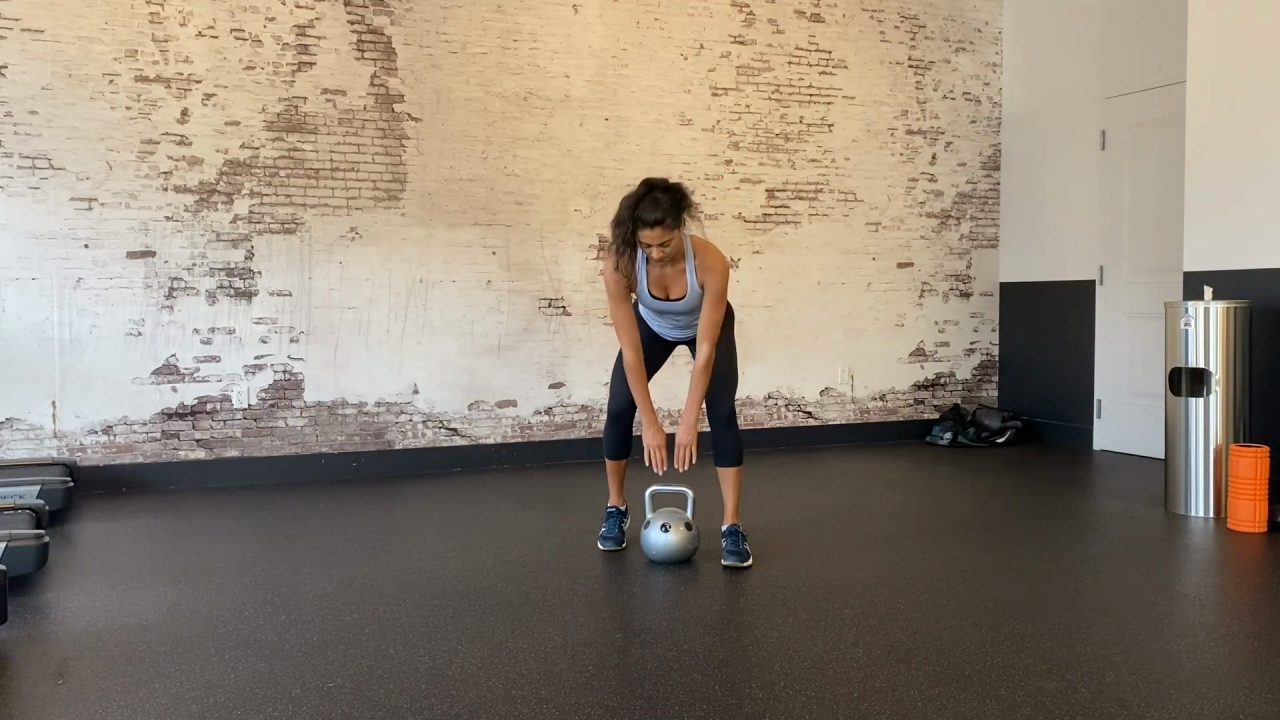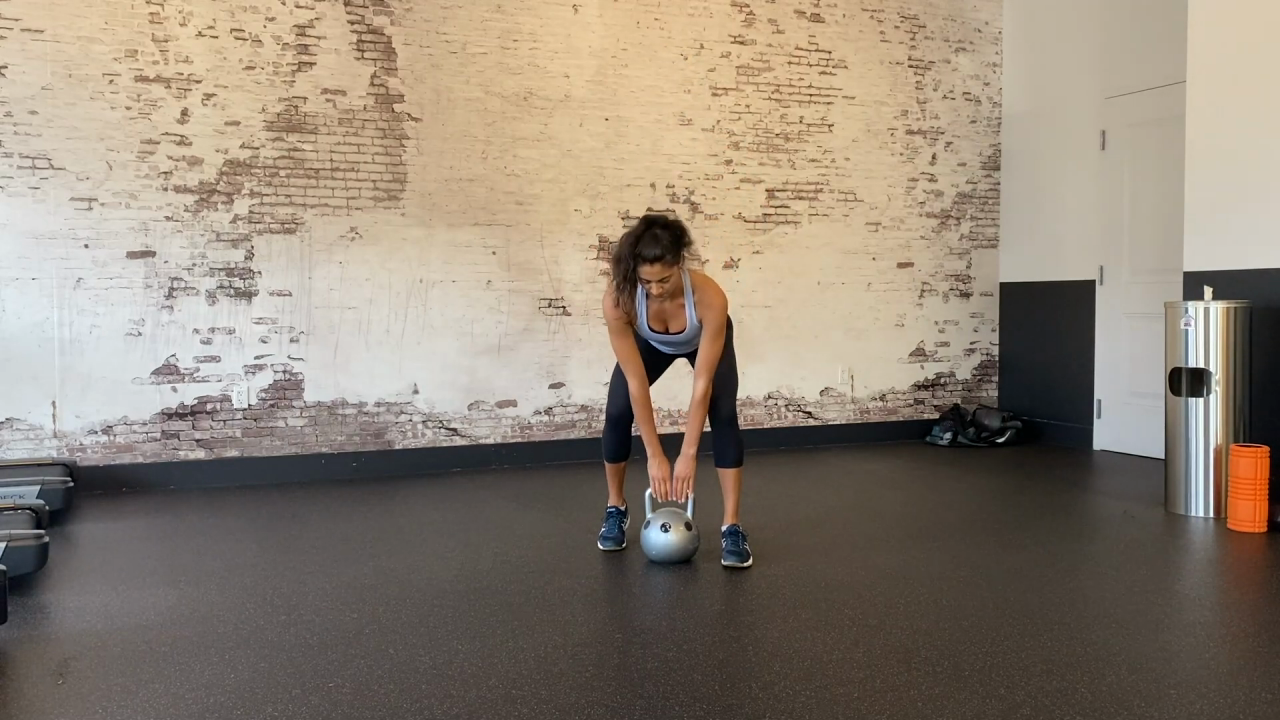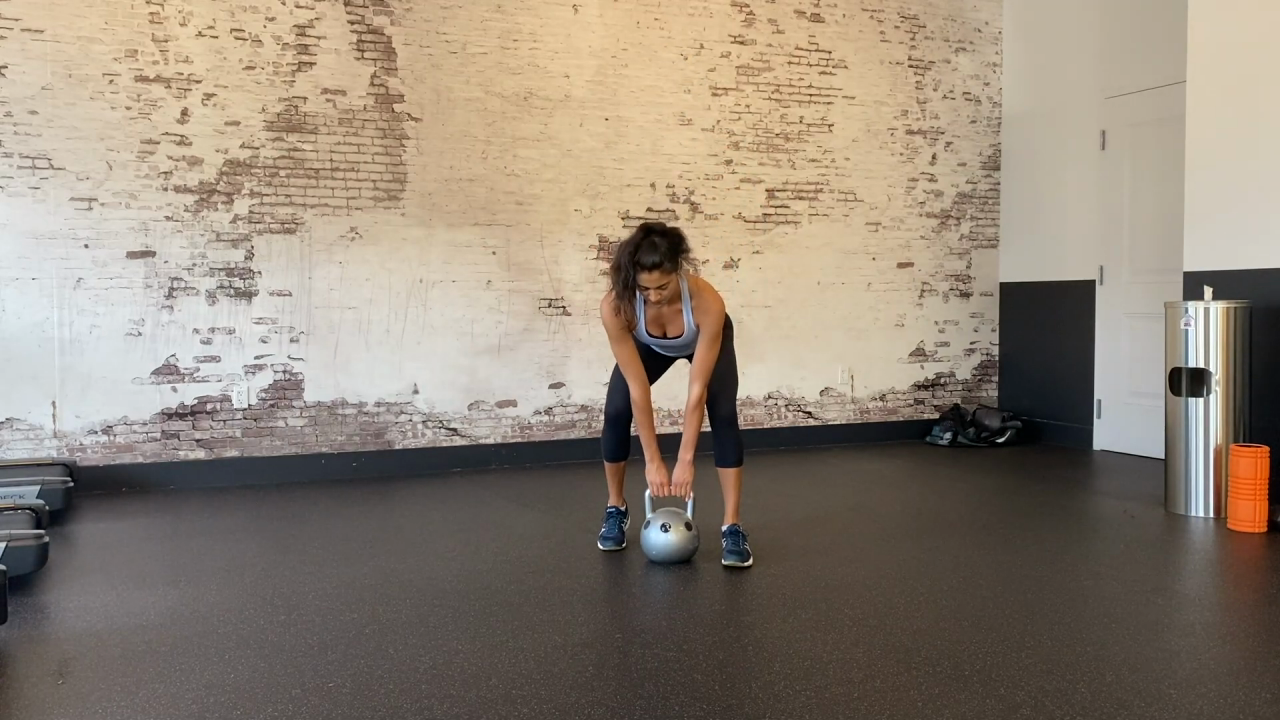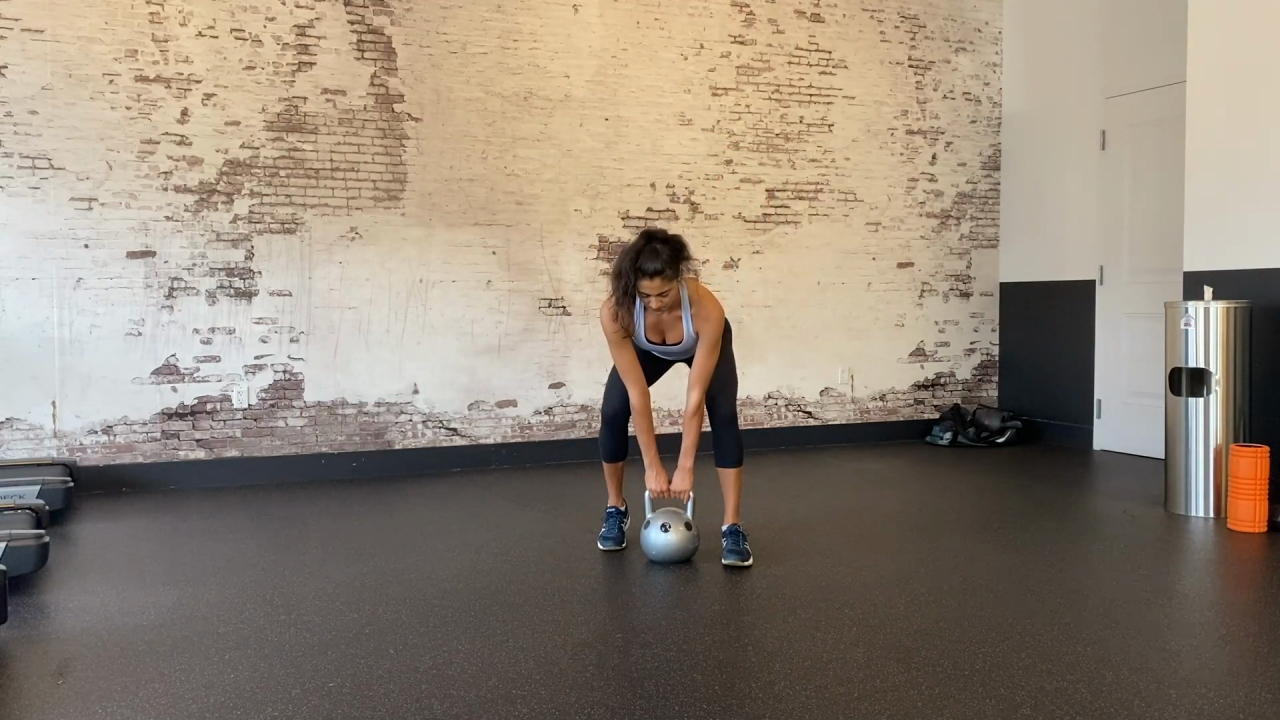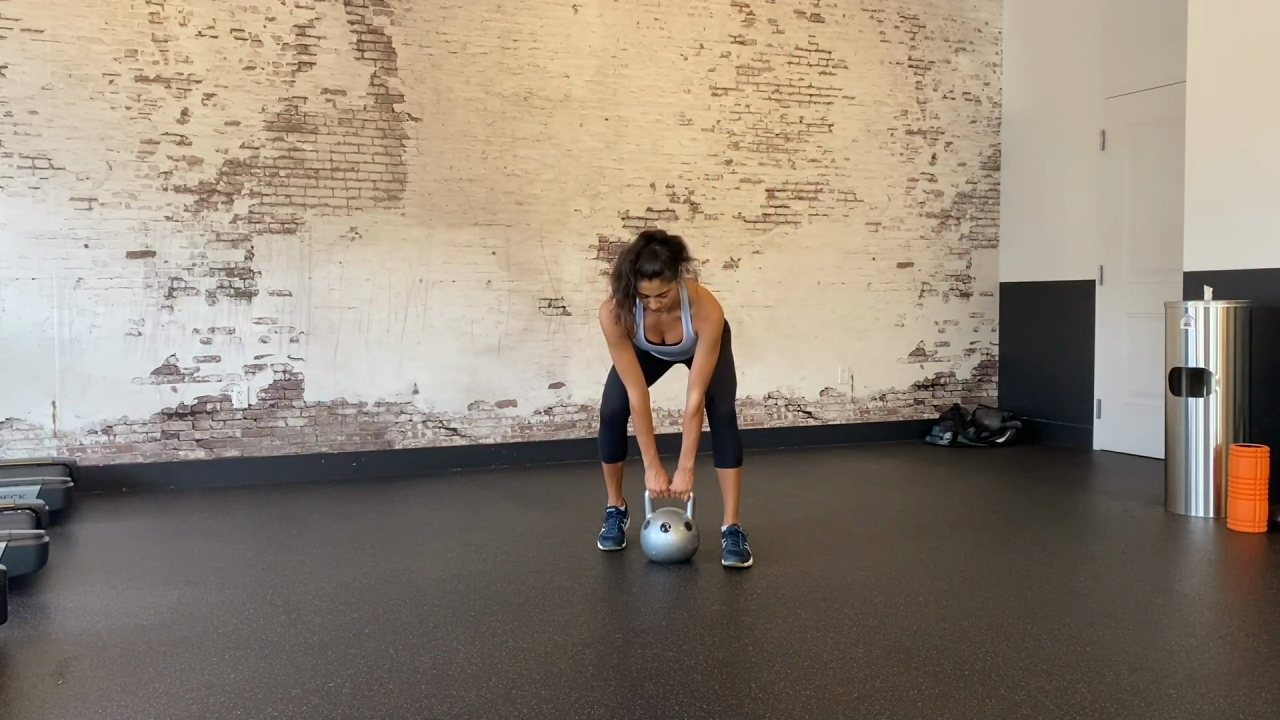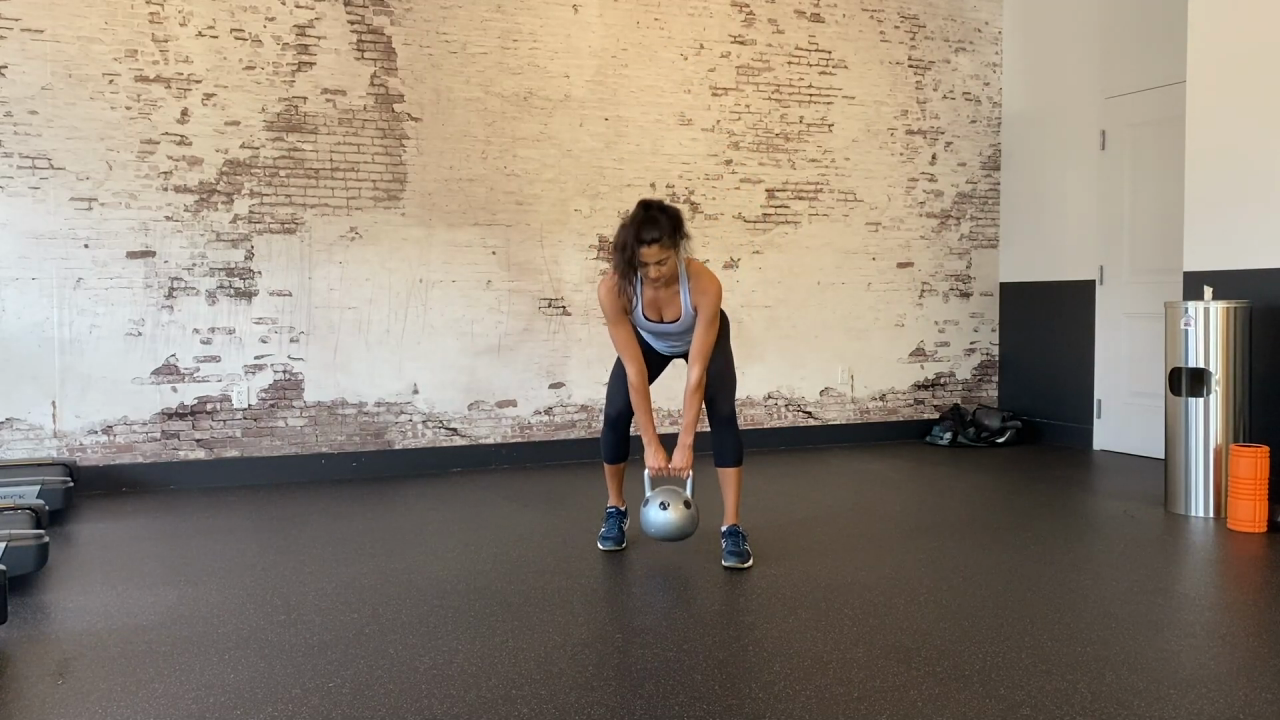
dt=0.3s
person 1, frame 1
left shoulder: (711, 262)
right shoulder: (620, 264)
left elbow: (706, 350)
right elbow: (631, 350)
left wrist: (688, 422)
right wrist: (650, 422)
left hip: (707, 329)
right hip: (652, 327)
left knee: (723, 412)
right knee: (619, 409)
left ankle: (732, 526)
right ankle: (616, 508)
person 1, frame 2
left shoulder: (710, 298)
right shoulder: (617, 300)
left elbow: (702, 386)
right elbow: (636, 385)
left wrist: (688, 455)
right wrist: (655, 455)
left hip: (703, 341)
right hip: (649, 343)
left knee: (723, 414)
right knee: (617, 414)
left ankle: (732, 527)
right ankle: (616, 508)
person 1, frame 3
left shoulder: (707, 303)
right shoulder: (615, 306)
left elbow: (697, 390)
right elbow: (637, 388)
left wrist: (685, 460)
right wrist: (652, 460)
left hip: (704, 342)
right hip: (648, 345)
left knee: (723, 414)
right knee: (616, 412)
left ankle: (732, 527)
right ankle: (615, 509)
person 1, frame 4
left shoulder: (707, 310)
right shoulder: (615, 311)
left elbow: (695, 397)
right elbow: (637, 394)
left wrist: (685, 467)
right wrist: (652, 465)
left hip: (702, 346)
right hip: (646, 349)
left knee: (723, 413)
right knee: (613, 412)
left ankle: (732, 527)
right ankle: (615, 509)
person 1, frame 5
left shoulder: (706, 310)
right shoulder: (614, 312)
left elbow: (695, 397)
right elbow: (636, 394)
left wrist: (686, 467)
right wrist: (652, 466)
left hip: (701, 347)
right hip: (646, 350)
left knee: (722, 414)
right knee: (612, 413)
left ankle: (732, 528)
right ankle: (615, 509)
person 1, frame 6
left shoulder: (704, 284)
right shoulder: (614, 288)
left elbow: (697, 371)
right elbow: (634, 371)
left wrist: (684, 447)
right wrist: (651, 445)
left hip: (704, 341)
right hip: (649, 343)
left knee: (723, 417)
right knee: (615, 416)
left ankle: (732, 529)
right ankle: (615, 511)
